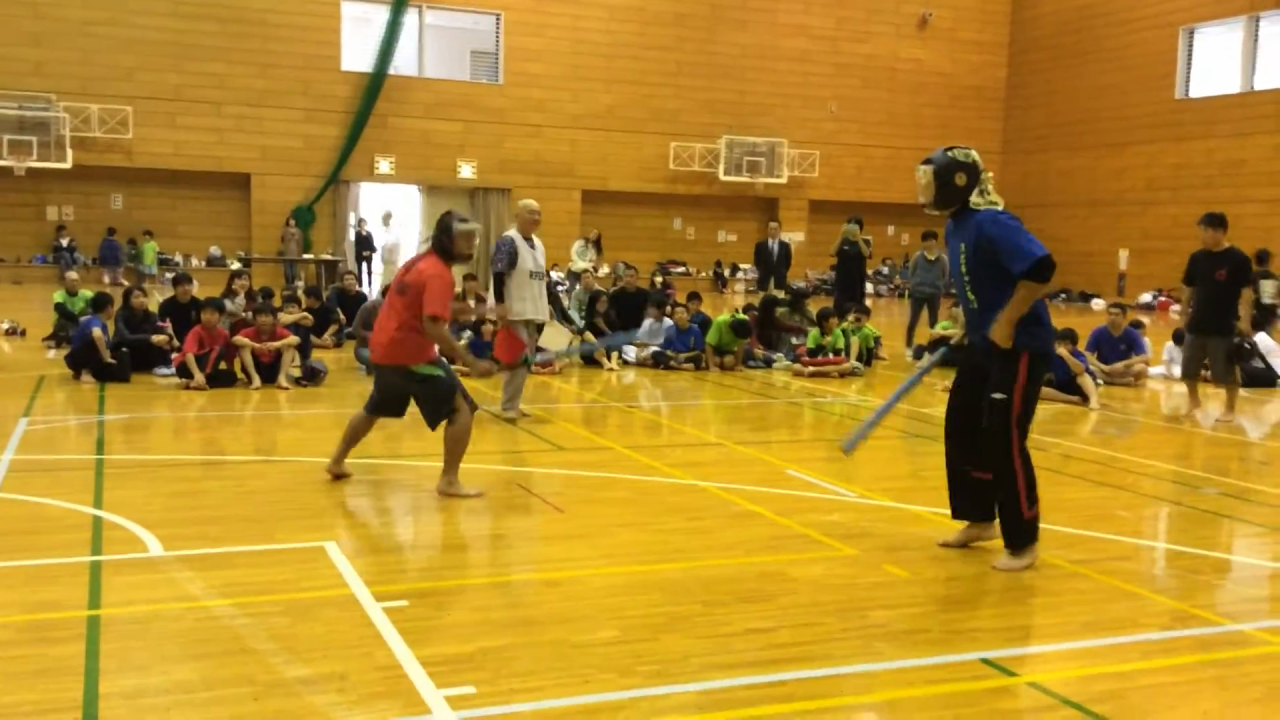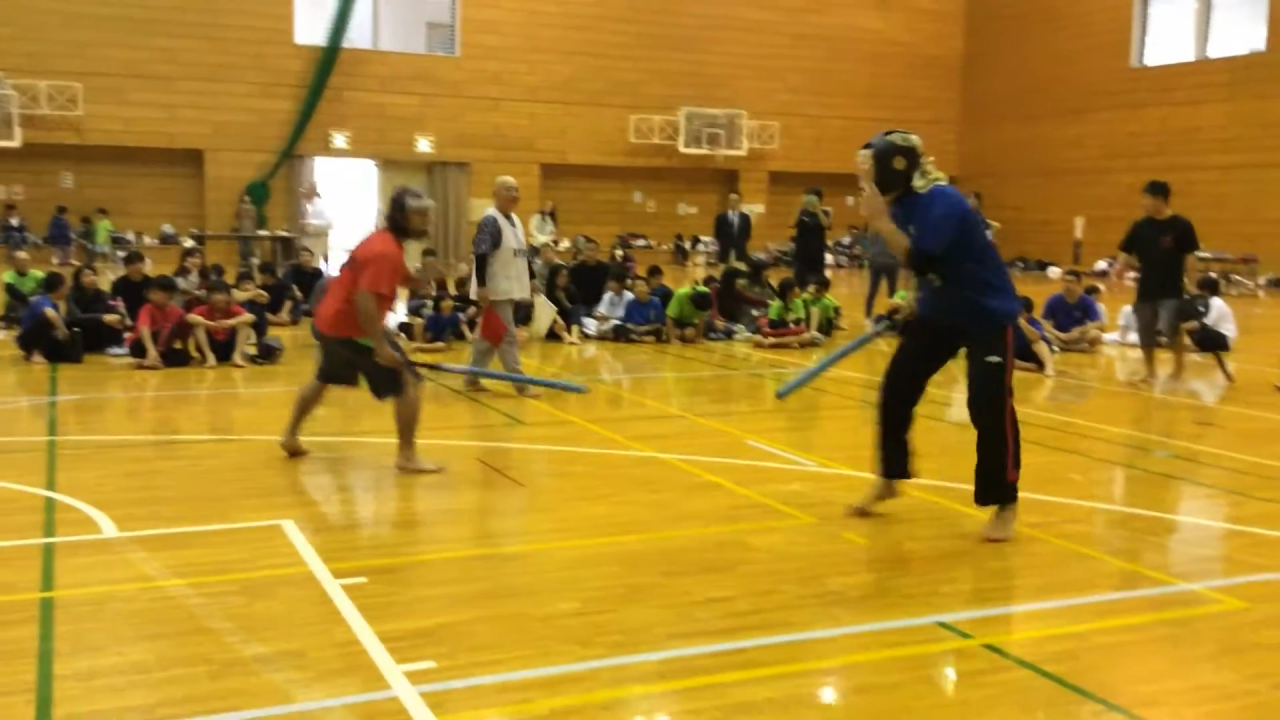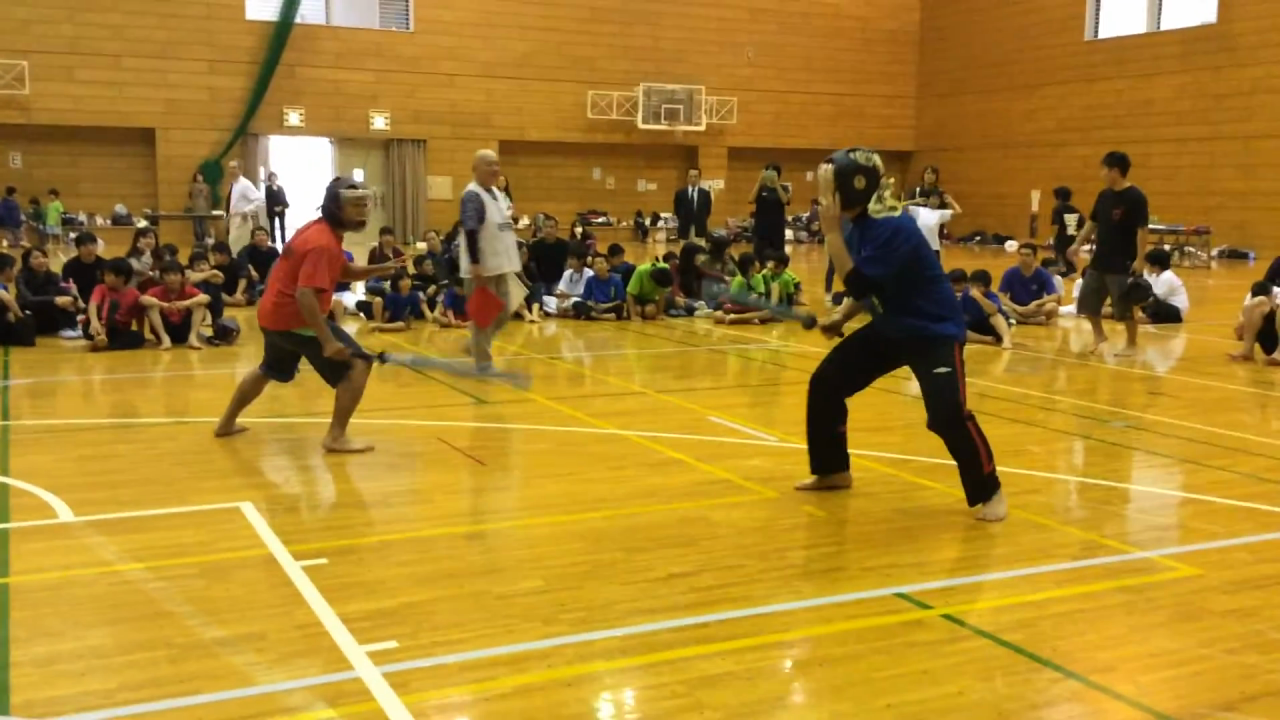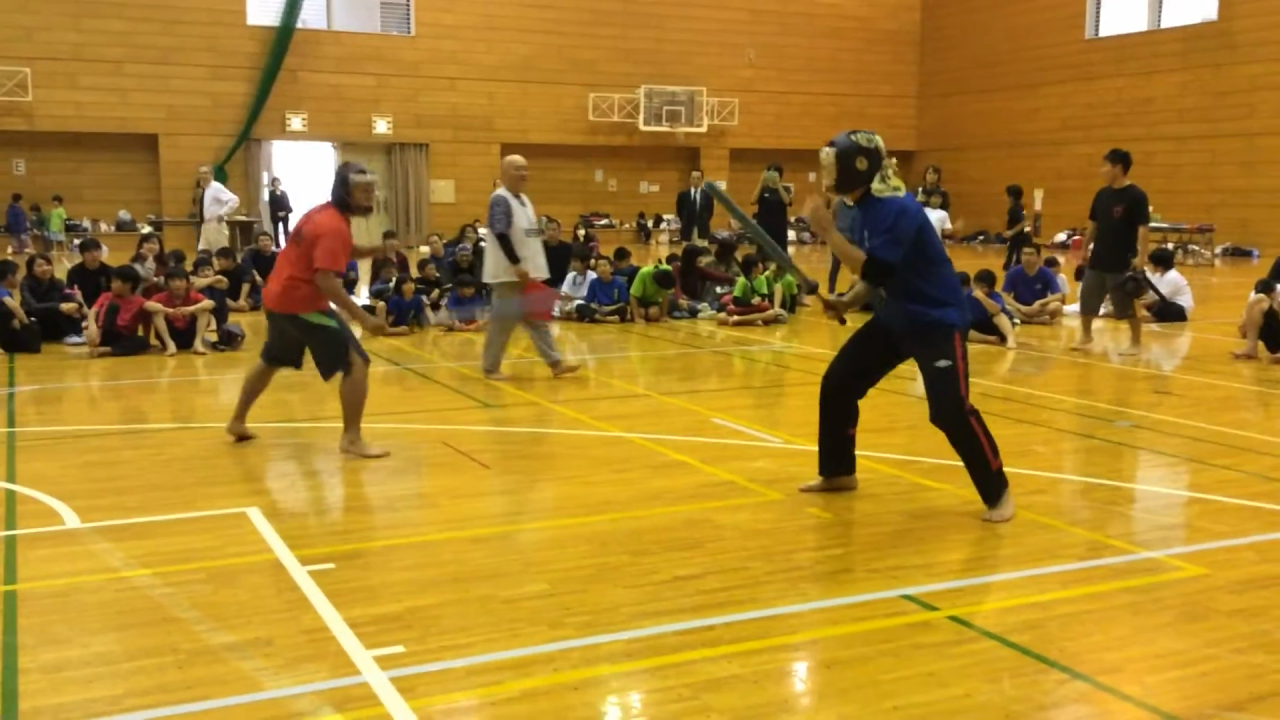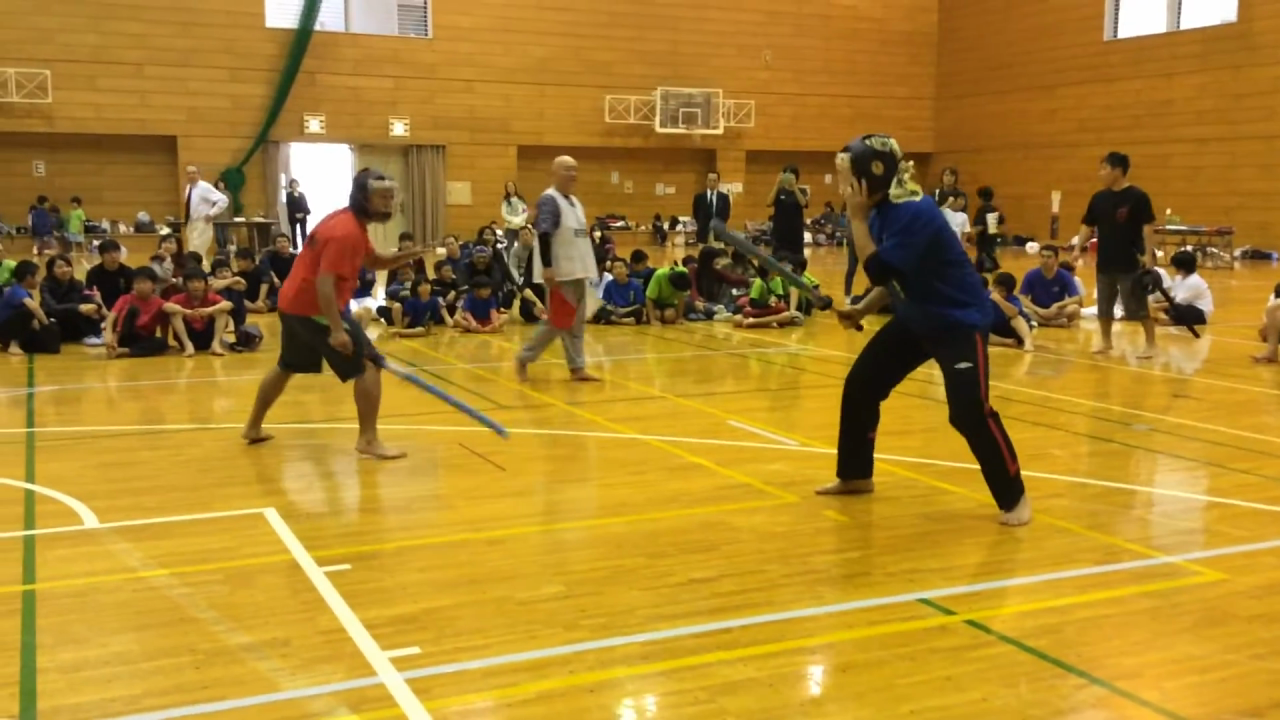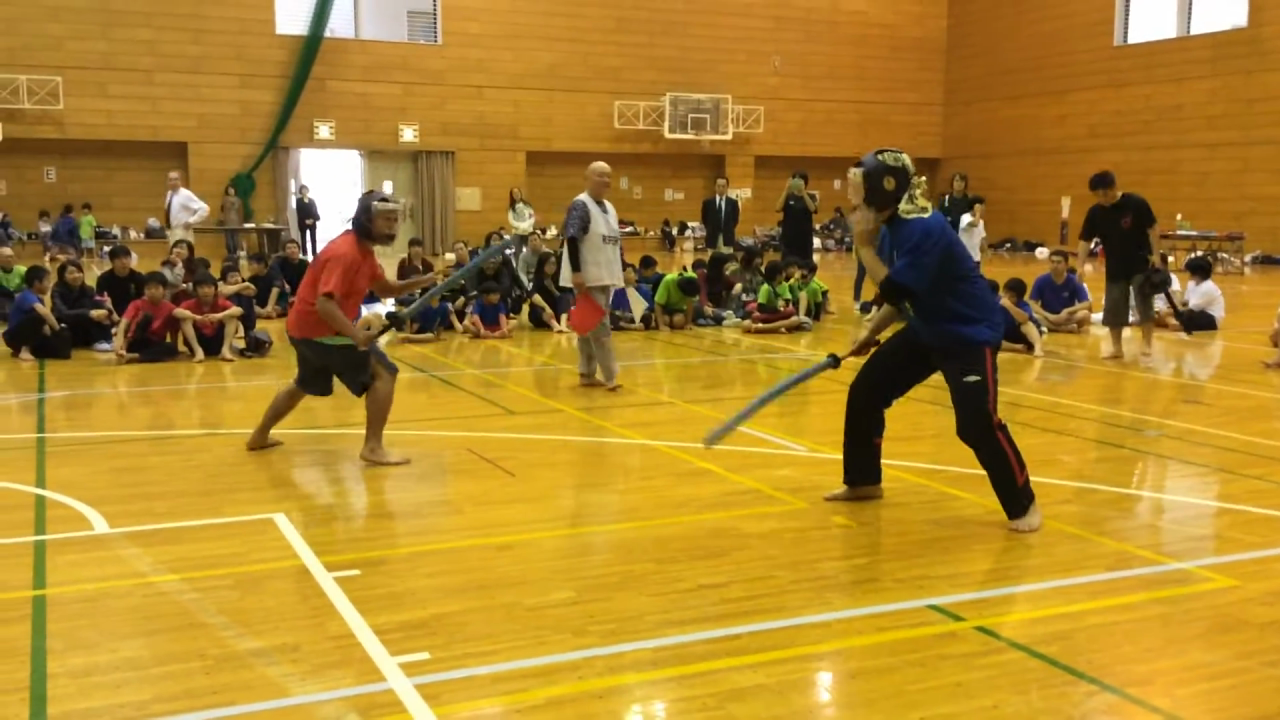
dt=0.3s
person 1, frame 1
left shoulder: (992, 223)
right shoulder: (956, 226)
left elbow: (1041, 268)
left wrist: (1007, 321)
right wrist: (969, 322)
left hip: (1021, 344)
right hip: (984, 341)
left knee: (1003, 433)
right knee: (961, 424)
left ankle: (1023, 541)
right ankle: (980, 519)
person 1, frame 2
left shoulder: (943, 204)
right shoulder: (903, 204)
left elbow: (921, 260)
left wrist: (882, 222)
right wrist: (914, 303)
left hip: (987, 311)
right hip: (939, 312)
left knee: (990, 404)
right knee: (897, 389)
left ankle: (1004, 504)
right ankle: (890, 477)
person 1, frame 3
left shoulder: (894, 229)
right shoulder: (858, 226)
left elbow: (858, 283)
left wrist: (832, 233)
right wrist: (839, 318)
left hip: (934, 331)
right hip: (889, 327)
left knee: (947, 412)
right knee: (825, 383)
left ankle: (989, 492)
right ankle: (833, 470)
person 1, frame 4
left shoulder: (898, 210)
right shoulder: (864, 210)
left elbow: (878, 270)
left wrist: (828, 231)
right wrist: (847, 301)
left hip: (938, 318)
right hip: (894, 317)
left knee: (950, 407)
right knee: (838, 384)
left ankle: (998, 492)
right ankle: (839, 472)
person 1, frame 5
left shoulder: (916, 214)
right shoulder: (882, 213)
left elbow: (879, 271)
left wrist: (857, 219)
right wrist: (861, 310)
left hip: (959, 320)
right hip: (915, 318)
left knee: (970, 410)
right knee: (860, 385)
left ankle: (1014, 497)
right ankle: (855, 475)
person 1, frame 6
left shoulder: (924, 230)
right shoulder: (896, 226)
left elbow: (901, 291)
left wrist: (864, 247)
right wrist: (871, 333)
left hip: (970, 333)
right hip: (926, 331)
left knee: (977, 422)
right knee: (864, 393)
left ankle: (1024, 505)
right ankle: (863, 482)
person 2, frame 1
left shoulder: (420, 262)
right shoulder: (438, 274)
right elbow: (433, 326)
right wrist: (469, 361)
left hip: (383, 350)
right hip: (410, 354)
left knee: (374, 410)
right knee: (461, 409)
left ankle: (337, 462)
right ankle: (449, 480)
person 2, frame 2
left shoulder: (382, 241)
right shoulder: (387, 251)
left elbow: (402, 279)
right elbow: (363, 299)
right wrist: (381, 346)
left hip: (329, 322)
right hip: (351, 326)
left knee: (324, 380)
right knee: (407, 381)
left ankle: (291, 438)
right ankle: (407, 456)
person 2, frame 3
left shoulder: (320, 230)
right shoulder: (323, 243)
left elbow: (346, 273)
right elbow: (305, 295)
left wrist: (381, 269)
right wrist: (327, 340)
left hip: (273, 314)
right hip: (294, 318)
left knee: (268, 370)
right knee: (358, 365)
left ankle: (227, 422)
right ankle: (336, 436)
person 2, frame 4
left shoulder: (322, 214)
right shoulder: (333, 225)
left elbow: (350, 251)
right elbow: (327, 280)
left wrist: (385, 249)
right wrist: (362, 317)
left hip: (278, 300)
right hip: (302, 304)
left knee: (270, 362)
right knee: (357, 362)
left ankle: (238, 423)
right ankle: (353, 439)
person 2, frame 5
left shoulder: (348, 222)
right shoulder: (347, 231)
left elbow: (375, 261)
right elbow: (324, 282)
left wrist: (407, 256)
right wrist: (336, 329)
left hip: (293, 304)
right hip: (314, 307)
left knee: (287, 367)
right knee: (368, 365)
left ankle: (254, 426)
right ankle: (368, 439)
person 2, frame 6
left shoulder: (364, 250)
right shoulder: (345, 253)
left elbow: (385, 289)
right elbow: (323, 302)
left wrist: (417, 283)
right wrist: (353, 331)
left hip: (303, 327)
right hip: (320, 329)
left knee: (304, 386)
right knee: (384, 374)
left ankle: (259, 436)
right ankle: (373, 448)
person 3, frame 1
left shoulder: (537, 243)
right shoulder: (508, 241)
right elbow: (498, 275)
left wrist: (547, 305)
right wrist: (500, 305)
left hip: (533, 311)
right hip: (513, 311)
left knee: (525, 360)
right knee: (516, 357)
left ankle: (512, 404)
right ankle: (509, 405)
person 3, frame 2
left shoulder: (515, 220)
right shoulder: (490, 221)
left elbow: (521, 255)
right elbow: (481, 256)
left wrist: (530, 281)
right wrist: (483, 288)
left hip: (512, 288)
right hip: (496, 291)
left knee: (488, 336)
right knee: (507, 337)
left ankle: (472, 378)
right ankle: (521, 384)
person 3, frame 3
left shoulder: (497, 193)
right shoulder: (472, 196)
right elbow: (470, 233)
left wrist: (514, 257)
right wrist: (475, 265)
left hip: (500, 266)
right hip: (483, 267)
left knee: (504, 311)
left ankle: (478, 350)
right ankle: (483, 363)
person 3, frame 4
left shoulder: (524, 200)
right shoulder: (499, 200)
right elbow: (501, 235)
left wrist: (528, 268)
right wrist: (517, 266)
left hip: (529, 270)
right hip: (508, 273)
left knee: (538, 318)
right knee: (502, 320)
left ankle: (555, 363)
right ankle: (490, 367)
person 3, frame 5
left shoulder: (575, 202)
right shoulder: (549, 200)
right elbow: (544, 236)
left wrist: (586, 269)
right wrist: (548, 268)
left hip: (577, 272)
right hip: (559, 273)
left knee: (577, 321)
left ankle: (577, 368)
right ankle: (524, 358)
person 3, frame 6
left shoulder: (609, 208)
right shoulder: (580, 206)
right elbow: (572, 241)
left wrist: (621, 272)
right wrist: (576, 273)
left hip: (605, 277)
right hip: (587, 277)
left knee: (591, 327)
right knee: (599, 326)
left ankle: (587, 373)
right ankle: (610, 374)
person 4, frame 1
left shoulder: (1238, 259)
right shoulder: (1197, 257)
left elbow: (1246, 291)
right elbow: (1189, 288)
left wrist: (1244, 319)
right wrist: (1185, 314)
left hip: (1224, 325)
right hip: (1197, 323)
left knee: (1226, 370)
right knee: (1189, 364)
left ankle: (1230, 409)
right ankle: (1194, 401)
person 4, frame 2
left shoulder: (1181, 225)
right shoulder: (1140, 226)
left elbow: (1190, 256)
right elbow: (1126, 253)
right wrist: (1117, 272)
left hip: (1171, 290)
right hip: (1146, 289)
left knee: (1170, 328)
right knee: (1145, 332)
left ankle: (1179, 366)
right ankle: (1150, 371)
person 4, frame 3
left shoulder: (1136, 198)
right shoulder: (1104, 195)
left elbow: (1142, 230)
right elbow: (1093, 222)
left wrist: (1139, 259)
right wrist: (1077, 244)
left hip: (1122, 264)
right hip: (1099, 260)
left knee: (1124, 306)
right knee: (1087, 300)
left ankle: (1131, 344)
right ankle: (1099, 335)
person 4, frame 4
left shoulder: (1136, 196)
right shoulder: (1102, 194)
left elbow: (1143, 227)
left wrist: (1140, 256)
right wrist: (1085, 247)
left hip: (1122, 262)
right hip: (1098, 259)
left knee: (1126, 304)
right knee: (1087, 299)
left ankle: (1135, 343)
right ankle: (1085, 337)
person 4, frame 5
left shoulder: (1138, 197)
right shoulder: (1099, 198)
left elbow: (1147, 226)
right elbow: (1087, 226)
left wrist: (1148, 253)
right wrist: (1078, 249)
left hip: (1130, 262)
right hip: (1105, 262)
left knee: (1138, 304)
right knee: (1104, 304)
left ankle: (1151, 343)
right ankle: (1106, 342)
person 4, frame 6
left shoulder: (1136, 203)
right shoulder: (1095, 213)
left elbow: (1152, 228)
right elbow: (1085, 241)
left wrist: (1155, 254)
right wrist: (1081, 266)
left hip: (1140, 266)
right hip: (1115, 269)
left knee: (1144, 303)
right knee: (1113, 308)
left ankle: (1147, 343)
right ankle: (1116, 347)
